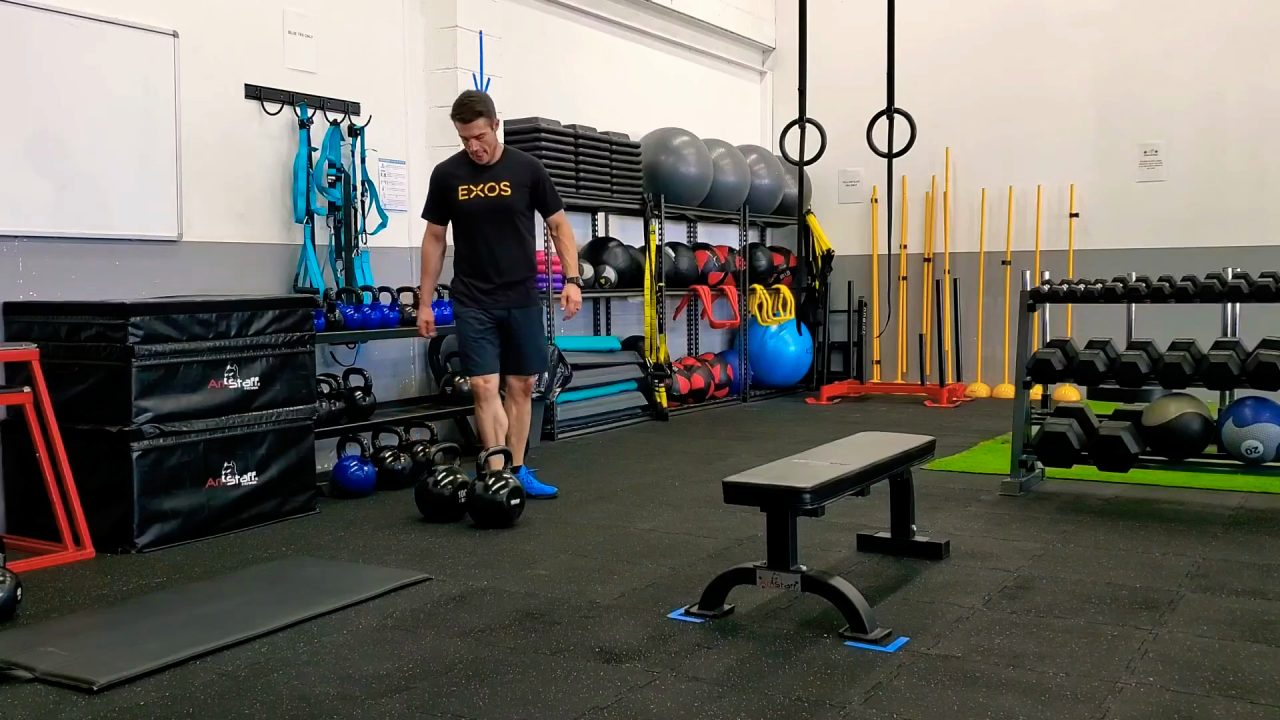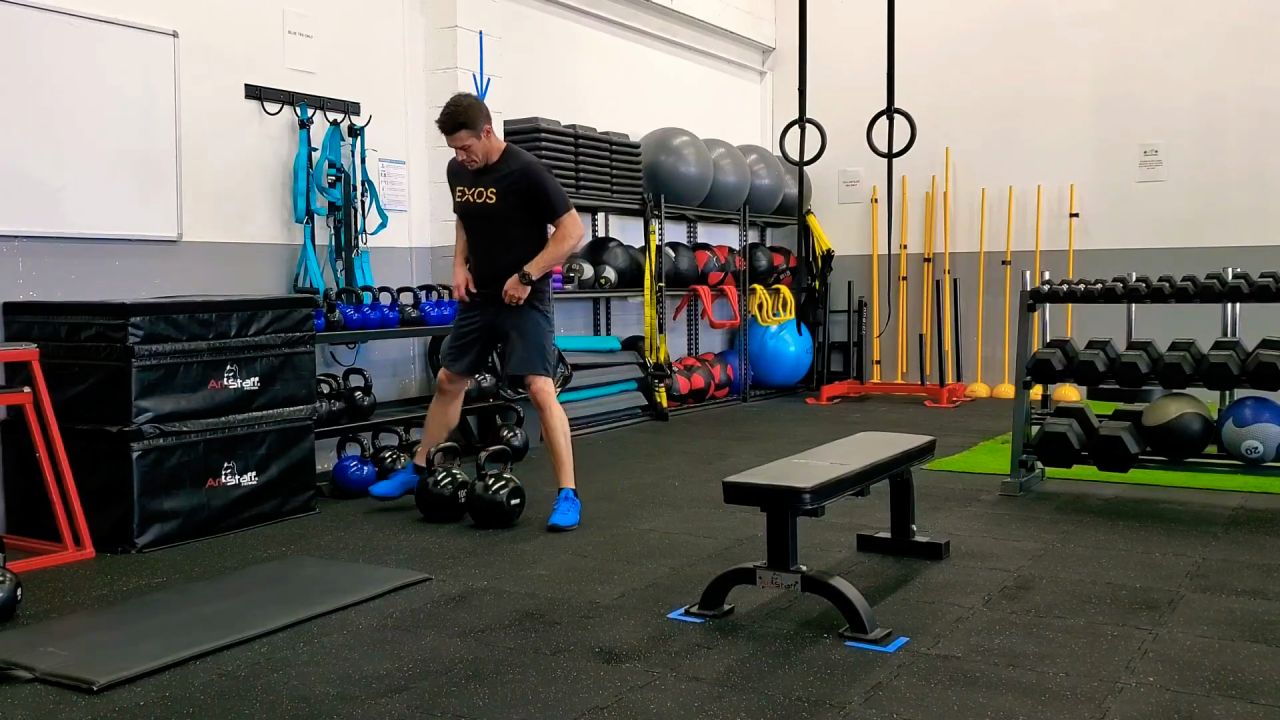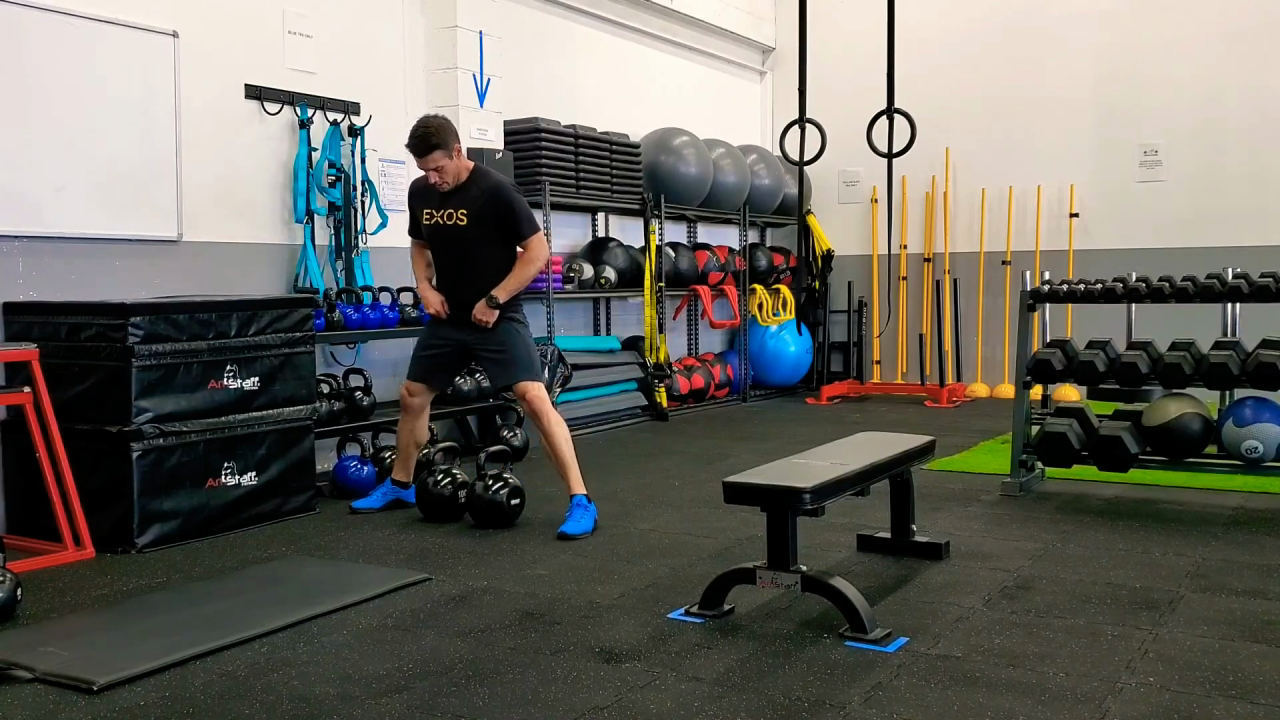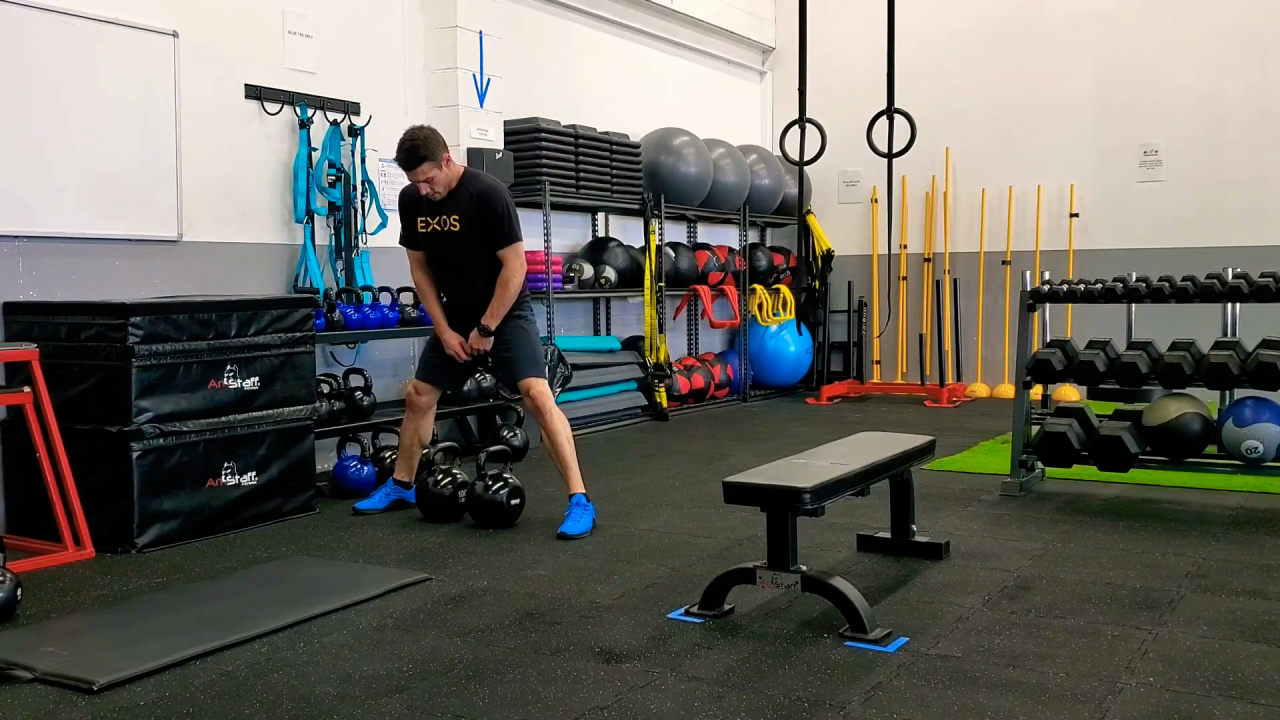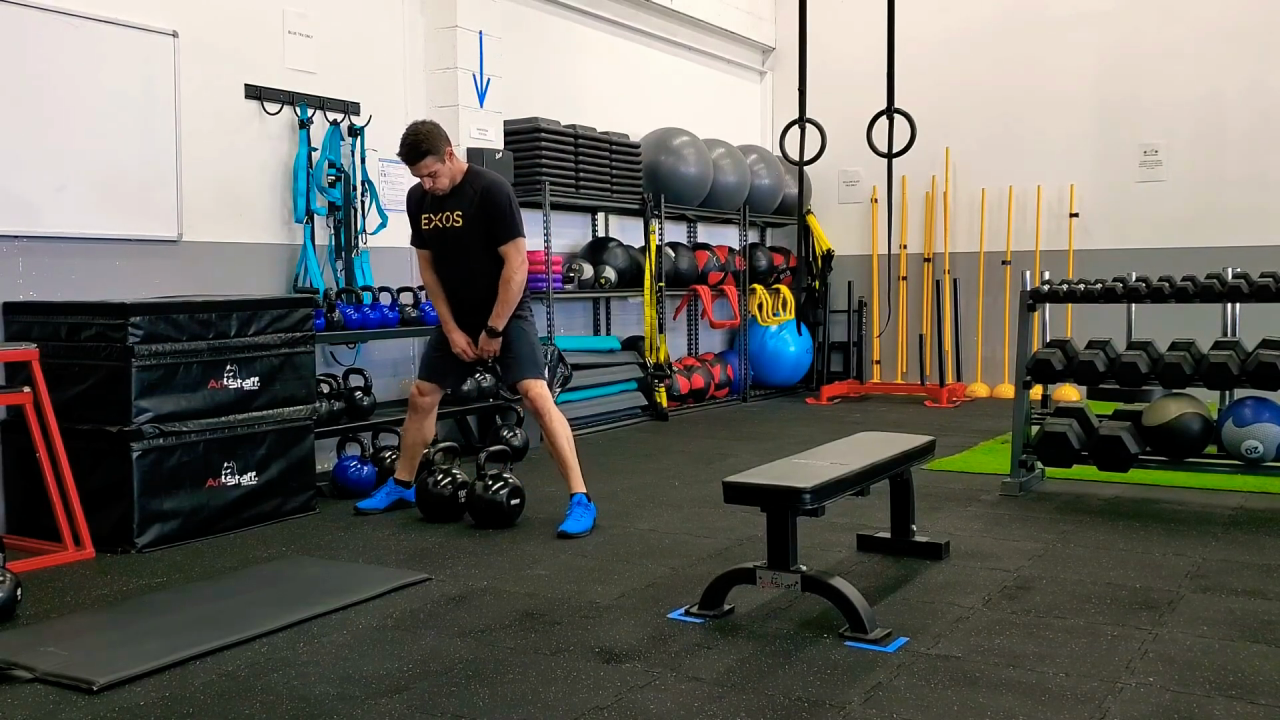
dt=1s
person 1, frame 1
left shoulder: (527, 169)
right shoulder: (447, 174)
left elbow: (559, 226)
right elbow: (434, 238)
left wrist: (571, 278)
right wrist: (425, 302)
left hip: (522, 298)
right hip: (474, 300)
left knee: (521, 386)
right knee: (484, 387)
left ankle: (517, 470)
person 1, frame 2
left shoulder: (526, 170)
right shoulder: (457, 170)
left elbow: (571, 229)
left wrist: (527, 276)
right wrist: (460, 265)
left hip: (522, 300)
right hip: (477, 297)
left knee: (539, 391)
right knee: (448, 383)
left ankle: (568, 495)
right ankle: (419, 470)
person 1, frame 3
left shoulder: (495, 191)
right shoulder: (420, 192)
left elbow: (537, 251)
left wrist: (494, 299)
right wrist: (425, 286)
left hip: (498, 316)
right hip: (448, 317)
left knee: (534, 398)
right knee: (412, 397)
left ankle: (581, 501)
right ankle: (399, 486)
person 1, frame 4
left shoulder: (488, 193)
right shoulder: (411, 200)
left elbow: (515, 266)
right elbow: (420, 267)
left wrist: (486, 328)
right wrist: (443, 329)
left hip: (506, 313)
right hip: (455, 317)
left knee: (537, 395)
right knee: (418, 395)
left ankle: (580, 501)
right ankle: (401, 486)
person 1, frame 5
left shoulder: (491, 190)
right shoulder: (418, 199)
left elbow: (516, 264)
right elbow: (428, 267)
left wrist: (494, 329)
right wrist: (452, 330)
left hip: (506, 314)
right hip: (456, 318)
left knee: (537, 397)
right knee: (422, 397)
left ankle: (581, 500)
right ankle: (402, 486)
